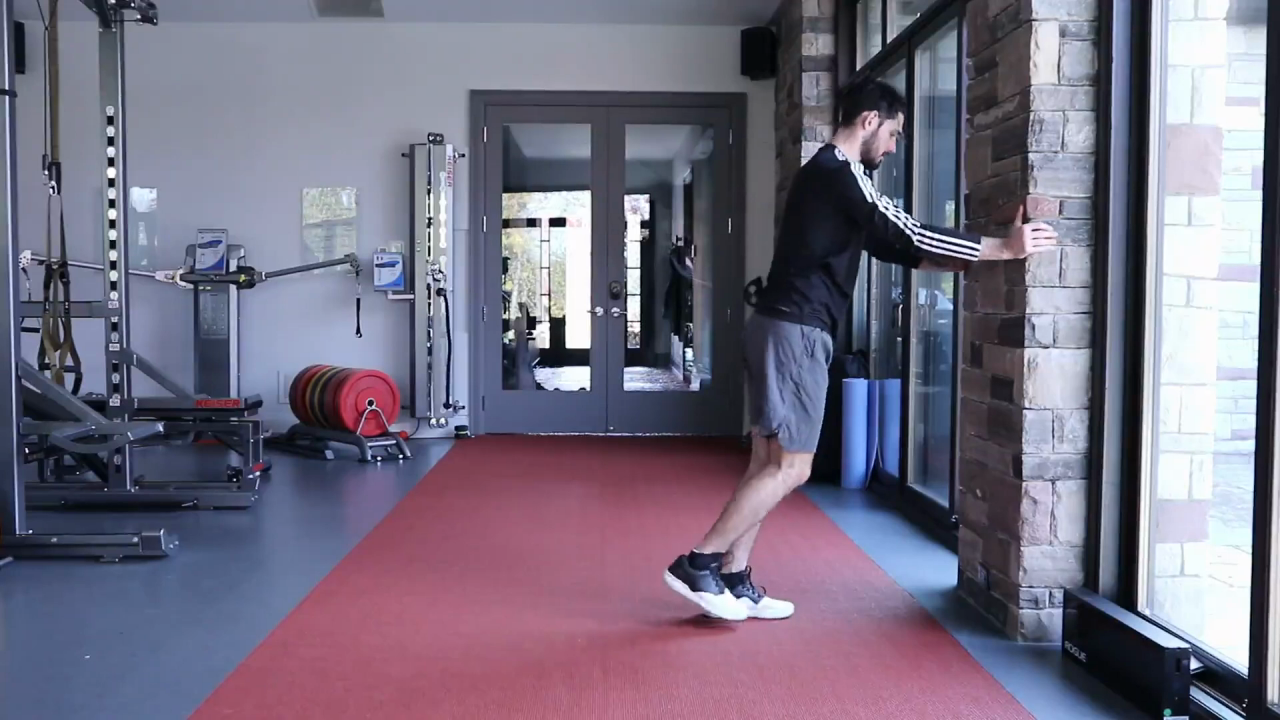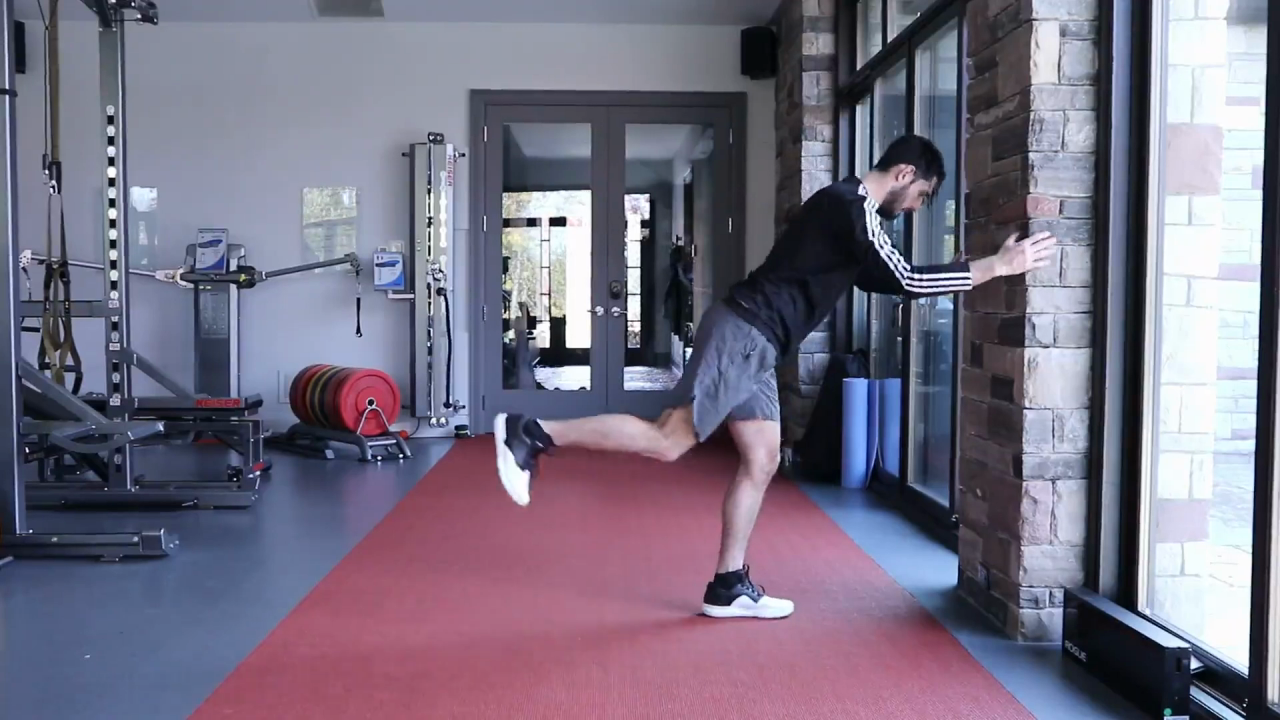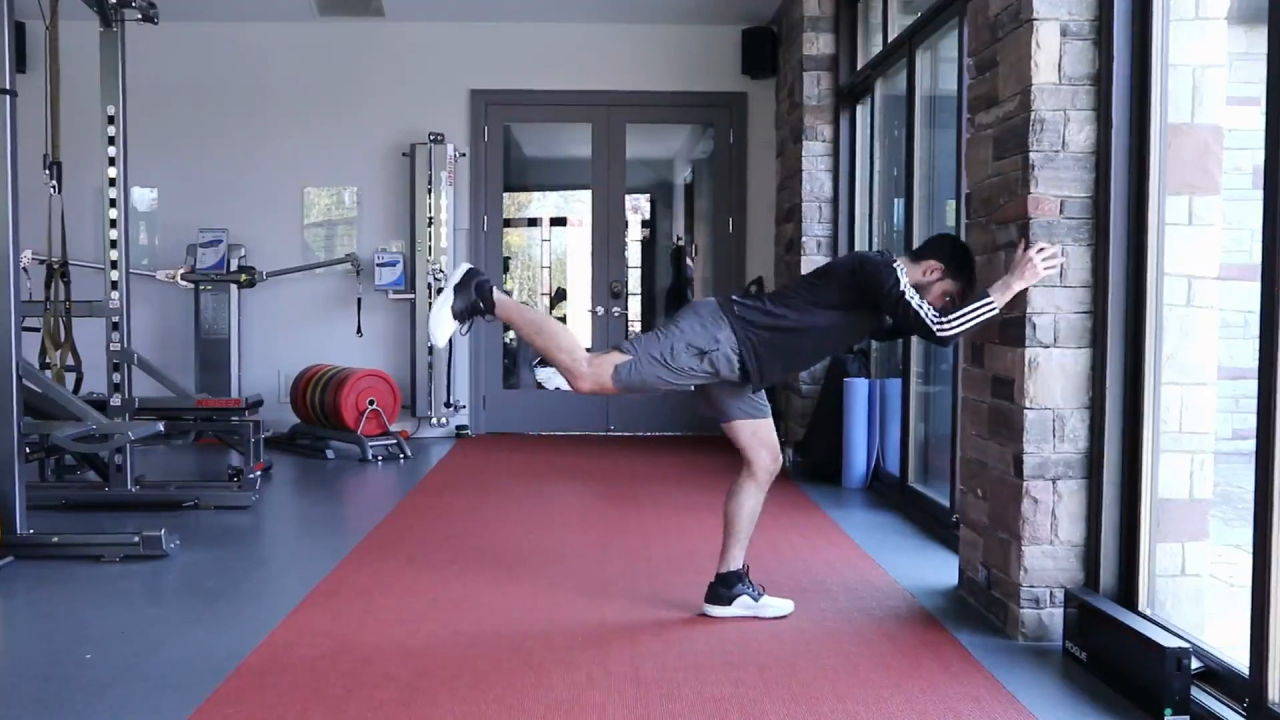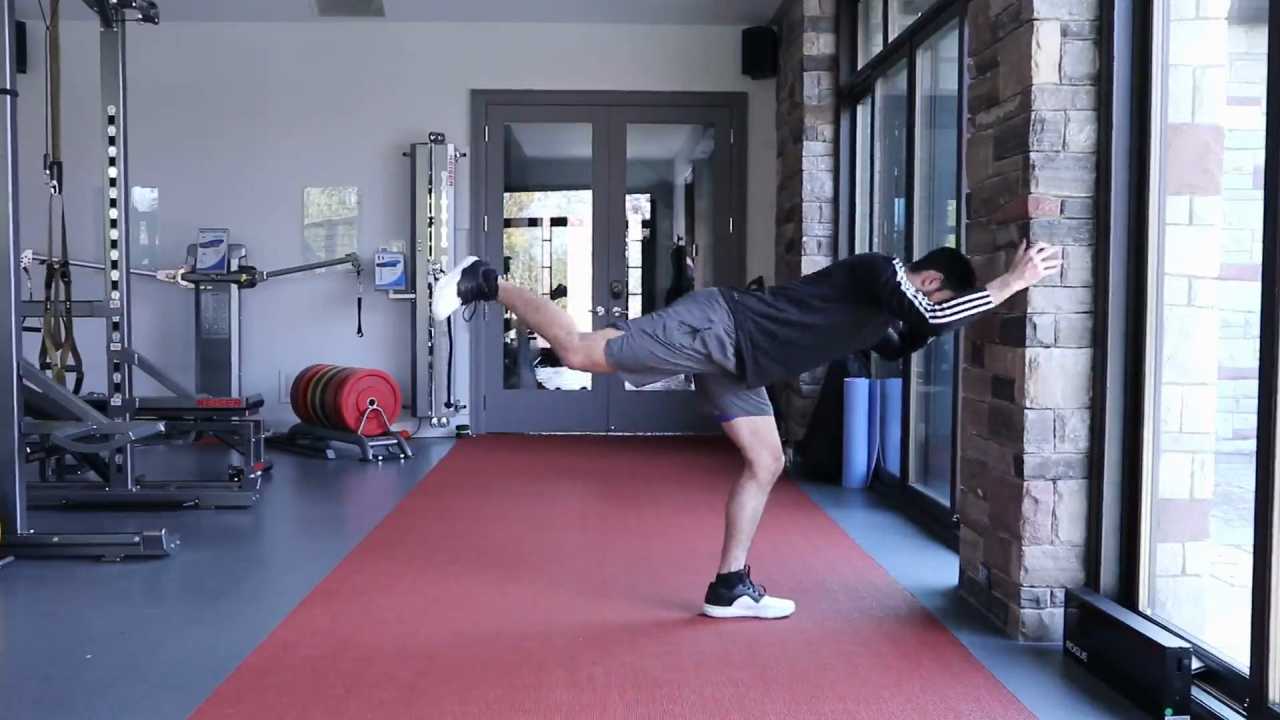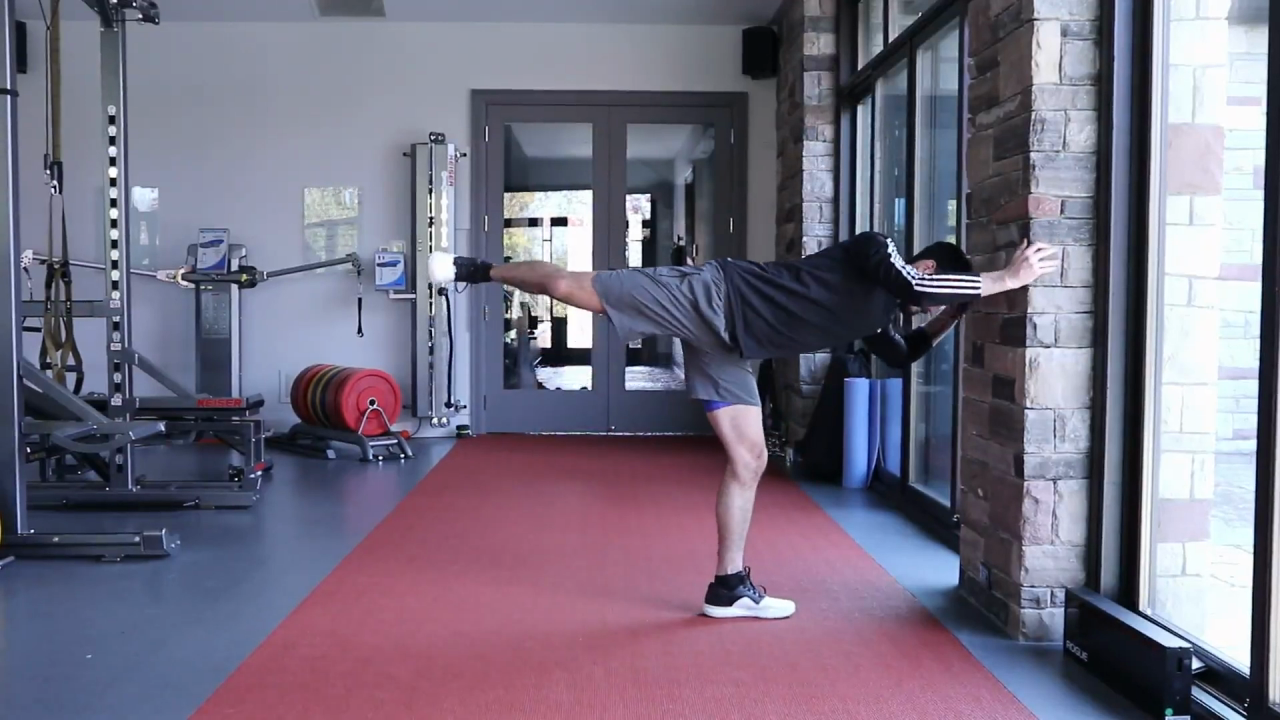
dt=0.4s
person 1, frame 1
left shoulder: (830, 175)
right shoulder: (838, 172)
left elbow: (890, 246)
right elbow: (909, 235)
left wrist: (969, 260)
right wrist: (1002, 248)
left hip: (785, 329)
right hip: (795, 332)
left knee: (768, 462)
right knee: (790, 467)
left ankle: (731, 579)
right ankle: (697, 564)
person 1, frame 2
left shoulder: (849, 207)
right shoulder: (851, 203)
left elbow: (882, 278)
right elbow: (905, 278)
left wrist: (978, 268)
right wrist: (999, 266)
left hip: (753, 340)
right hip: (742, 335)
left knee: (761, 462)
right knee: (668, 440)
left ankle: (729, 585)
right ankle: (532, 435)
person 1, frame 3
left shoulder: (880, 288)
right shoulder: (881, 271)
left elbow: (906, 328)
right elbow: (938, 330)
left wrist: (977, 301)
right wrist: (1013, 283)
left hip: (732, 361)
right hip: (713, 338)
left knee: (764, 463)
right knee: (588, 373)
left ankle: (728, 584)
right ankle: (482, 297)
person 1, frame 4
left shoulder: (883, 309)
right shoulder: (881, 270)
left elbow: (909, 340)
right elbow: (933, 319)
right wrist: (1013, 281)
left hip: (730, 359)
right hip: (712, 327)
left knee: (766, 462)
right knee: (579, 349)
left ankle: (729, 586)
right ankle: (488, 284)
person 1, frame 5
left shoulder: (878, 307)
right shoulder: (874, 250)
left elbow: (903, 354)
right elbow: (919, 288)
left wrist: (950, 319)
right wrist: (1008, 279)
left hip: (725, 343)
right hip: (709, 296)
left knee: (749, 460)
right knee: (571, 287)
left ankle: (729, 587)
right ankle: (481, 269)
